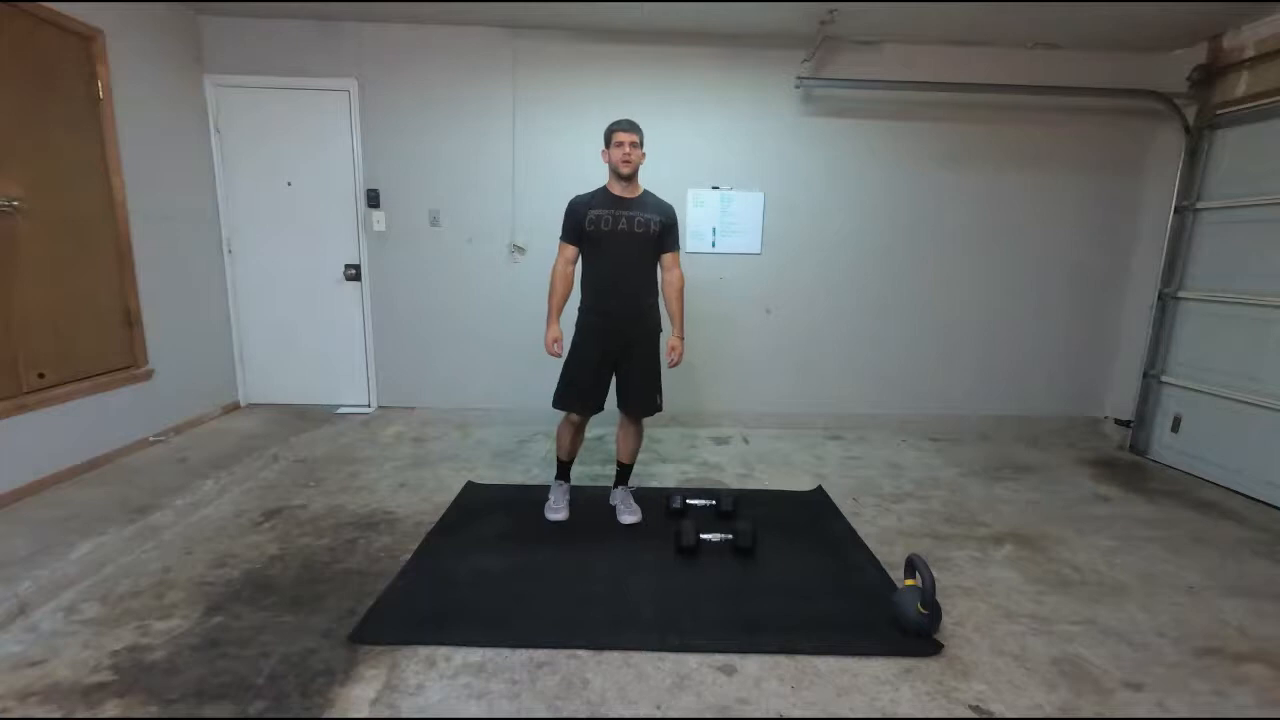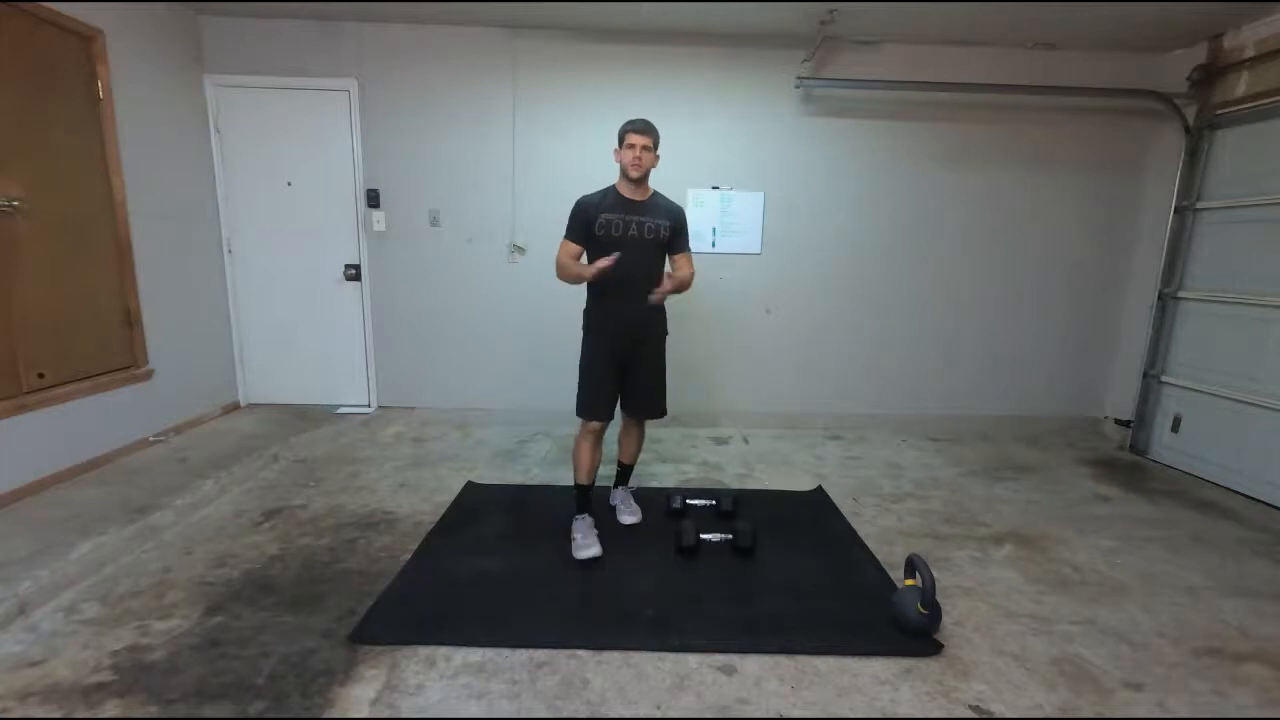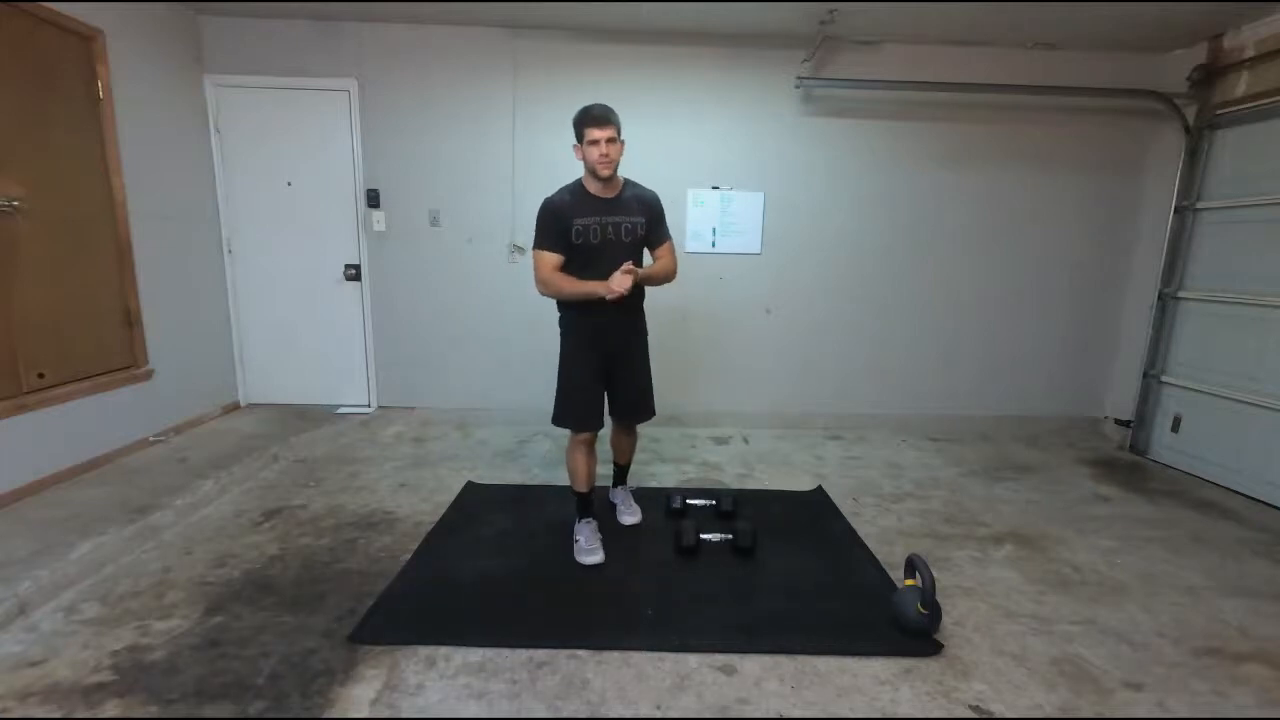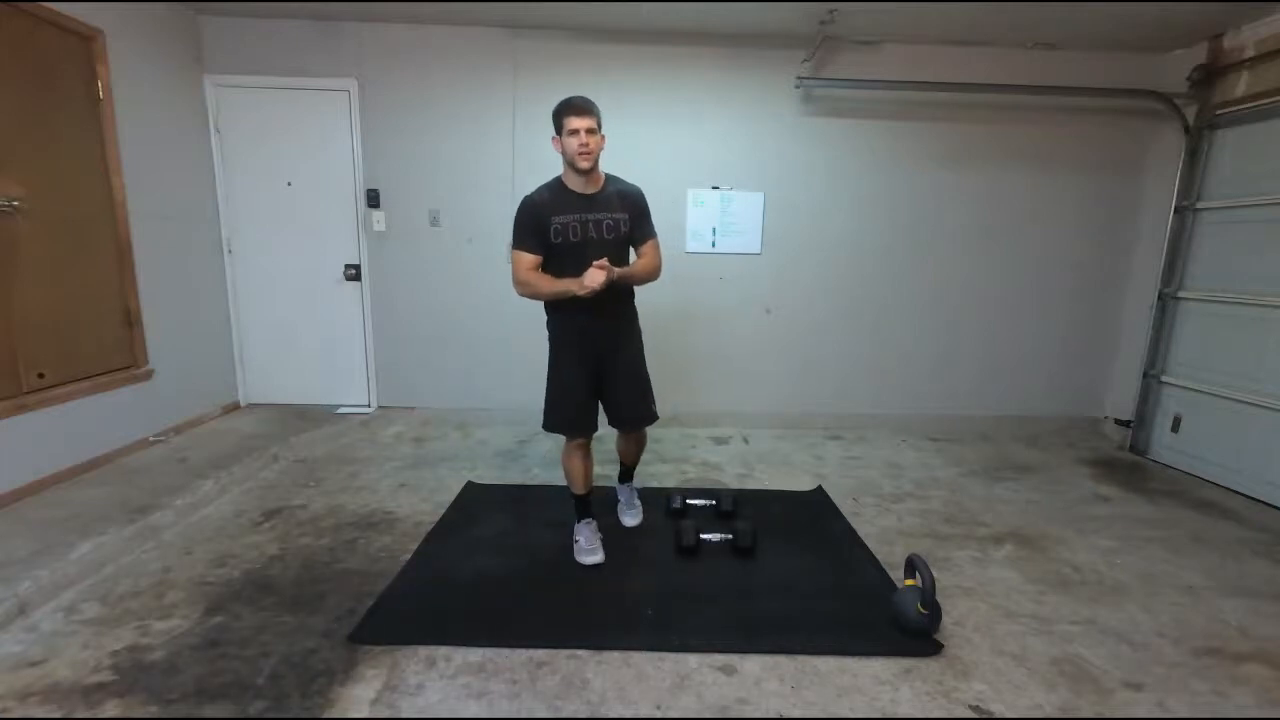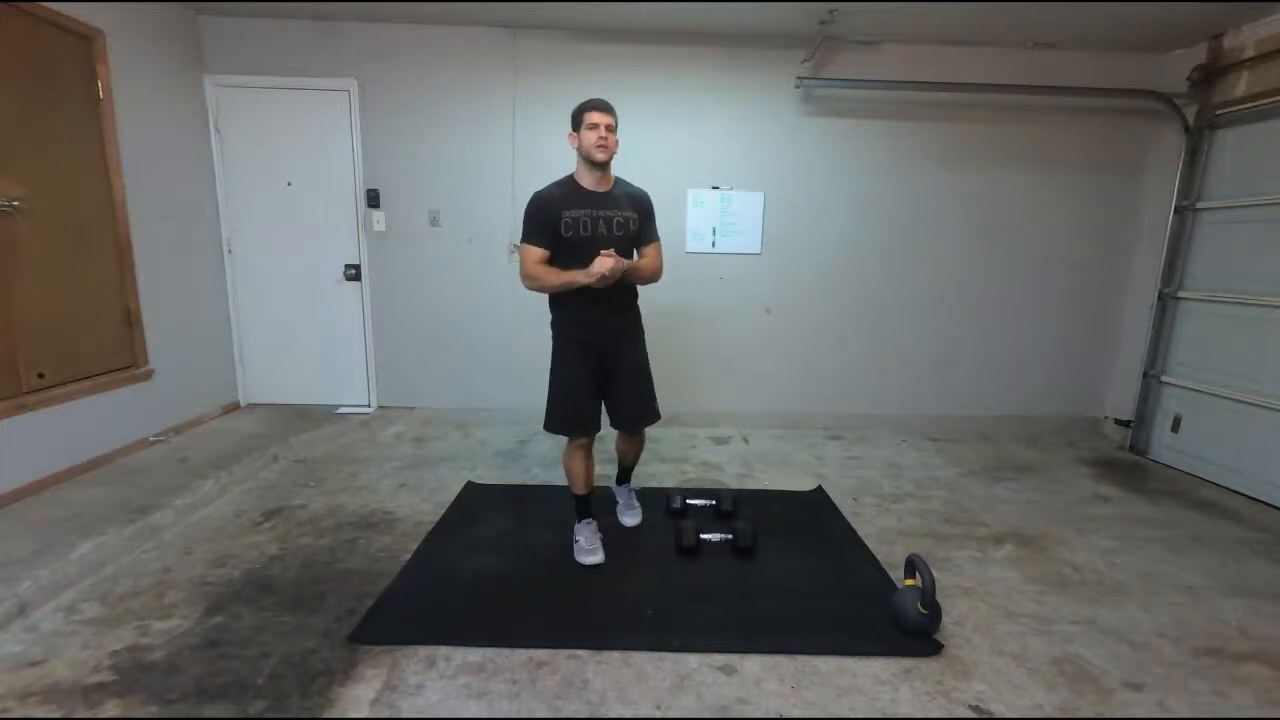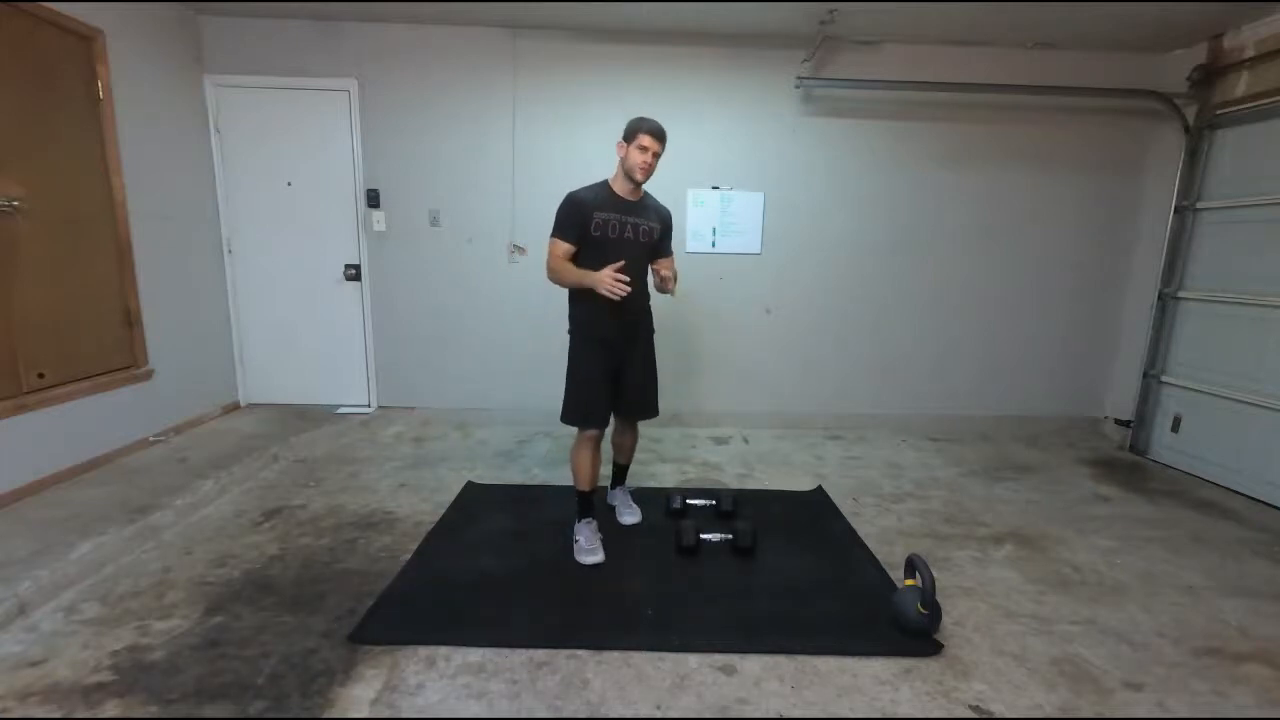
dt=0.7s
person 1, frame 1
left shoulder: (662, 212)
right shoulder: (582, 206)
left elbow: (671, 273)
right elbow: (565, 265)
left wrist: (677, 331)
right wrist: (552, 321)
left hip: (642, 331)
right hip: (593, 328)
left knee: (634, 414)
right knee: (576, 413)
left ankle: (621, 488)
right ankle: (561, 482)
person 1, frame 2
left shoulder: (670, 212)
right shoulder: (590, 206)
left elbow: (685, 270)
right elbow: (563, 264)
left wrist: (673, 283)
right wrist: (588, 269)
left hip: (649, 332)
right hip: (602, 330)
left knee: (636, 415)
right knee: (593, 422)
left ankle: (622, 489)
right ankle: (582, 515)
person 1, frame 3
left shoulder: (645, 201)
right shoulder: (558, 207)
left elbow: (668, 266)
right elbow: (546, 280)
left wrist: (636, 275)
right wrist: (603, 286)
left hip: (630, 333)
right hip: (581, 337)
left knee: (627, 420)
right knee: (583, 432)
left ankle: (621, 488)
right ankle: (584, 520)
person 1, frame 4
left shoulder: (629, 196)
right shoulder: (537, 206)
left elbow: (652, 265)
right elbow: (523, 280)
left wrist: (613, 274)
right wrist: (577, 284)
left hip: (622, 335)
right hip: (570, 340)
left knee: (635, 426)
right knee: (577, 436)
left ankle: (626, 485)
right ankle: (584, 521)
person 1, frame 5
left shoulder: (637, 200)
right shoulder: (548, 201)
left elbow: (654, 267)
right elbow: (531, 274)
left wrist: (624, 267)
right wrist: (586, 274)
left hip: (626, 335)
right hip: (574, 339)
left knee: (634, 427)
right knee: (580, 437)
left ankle: (624, 487)
right ankle: (584, 522)
person 1, frame 6
left shoulder: (659, 214)
right shoulder: (581, 202)
left elbow: (665, 266)
right elbow: (555, 266)
left wrist: (667, 278)
right wrist: (593, 278)
left hip: (637, 333)
right hip: (591, 336)
left knee: (629, 418)
right knee: (590, 429)
left ankle: (618, 488)
right ankle: (585, 519)
